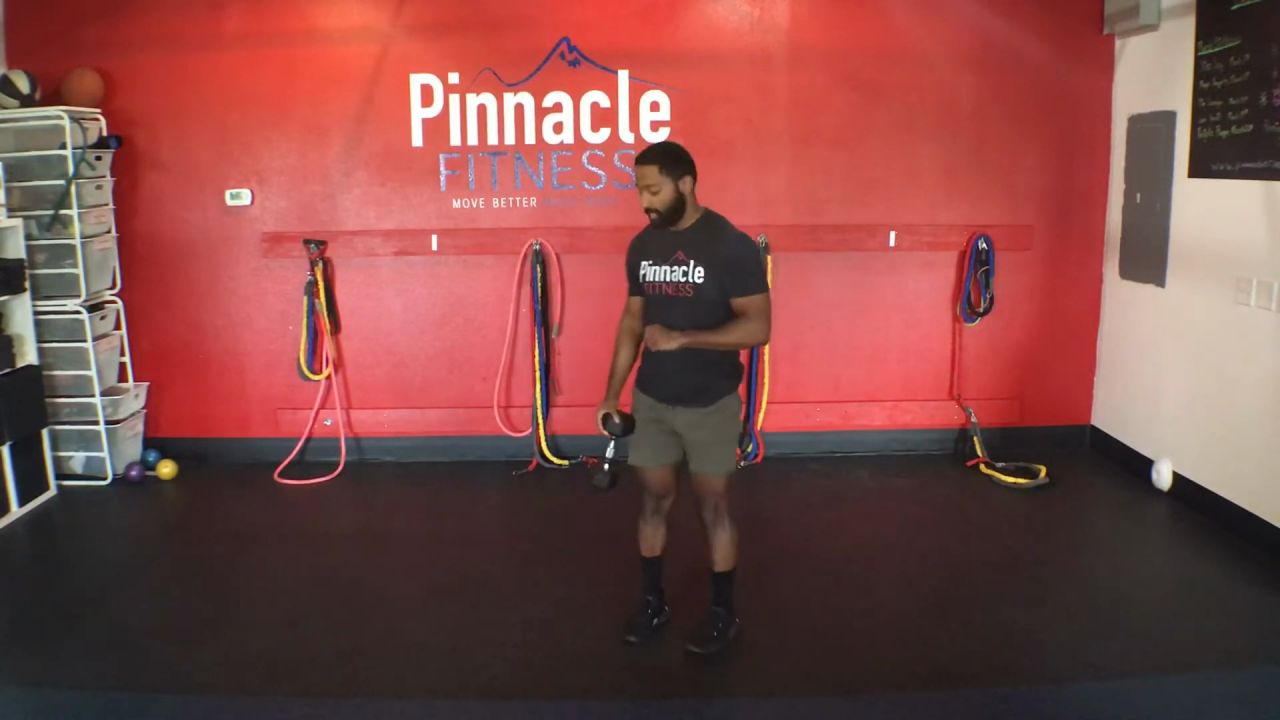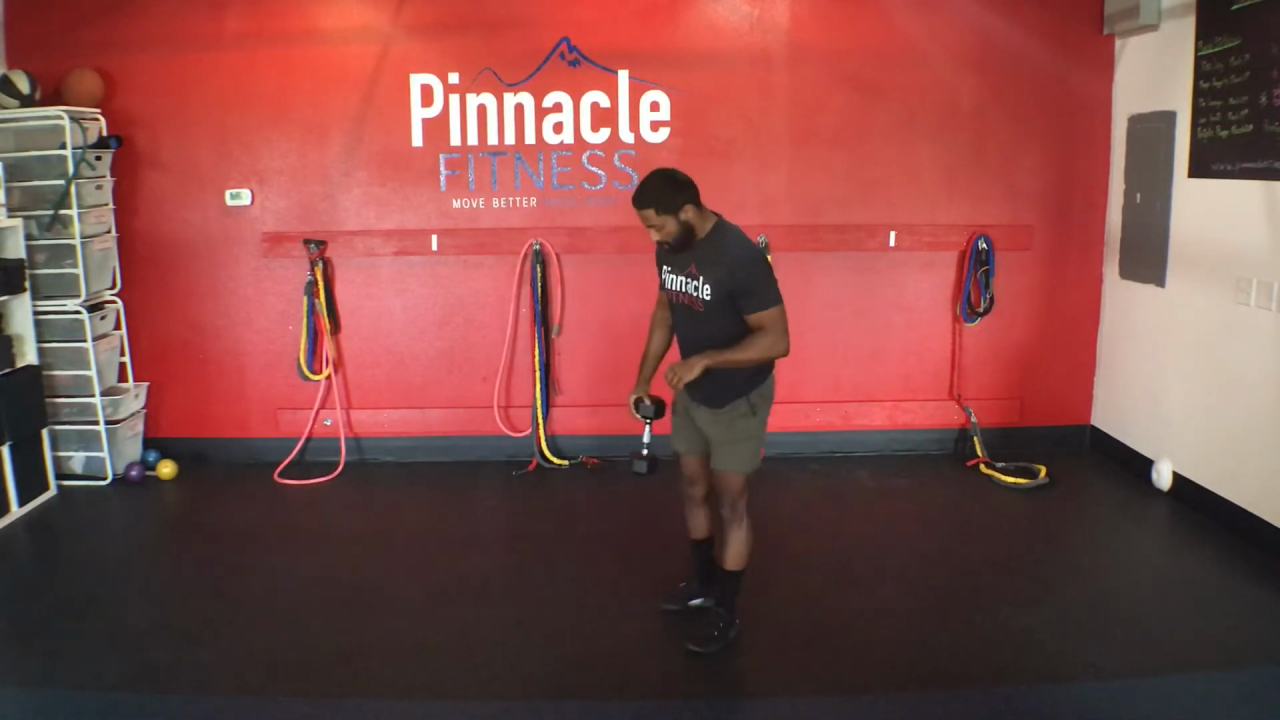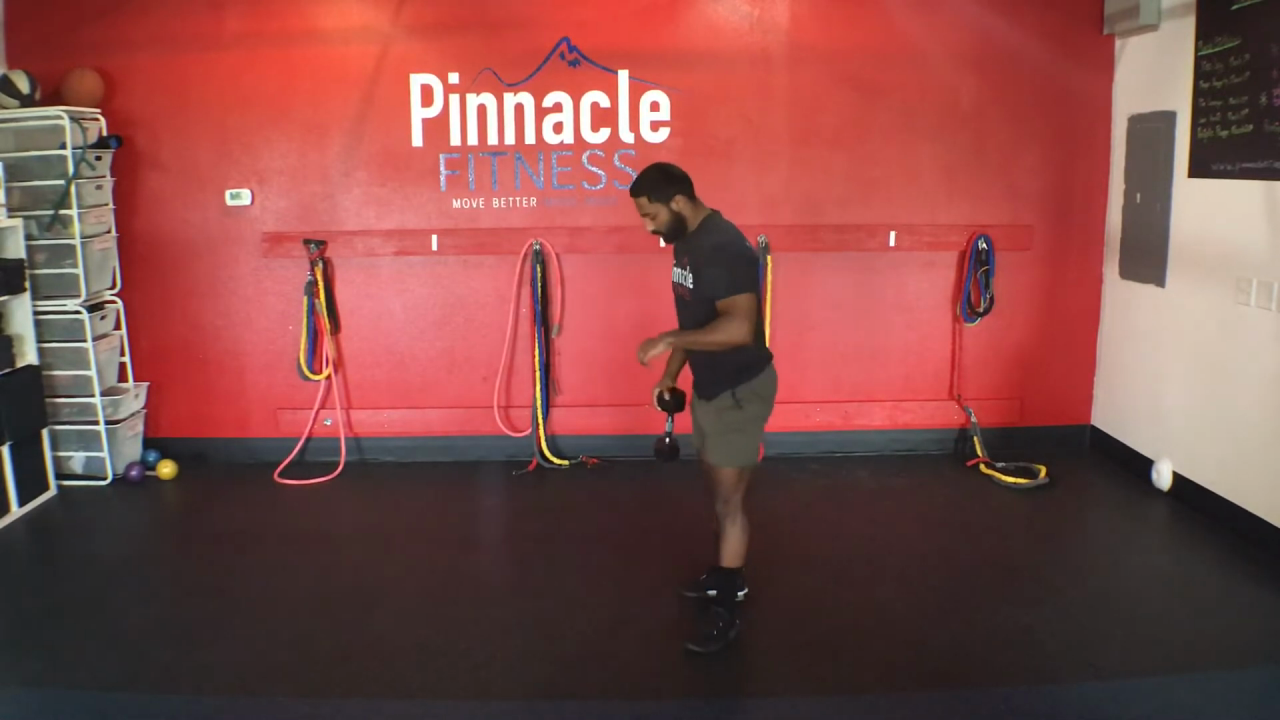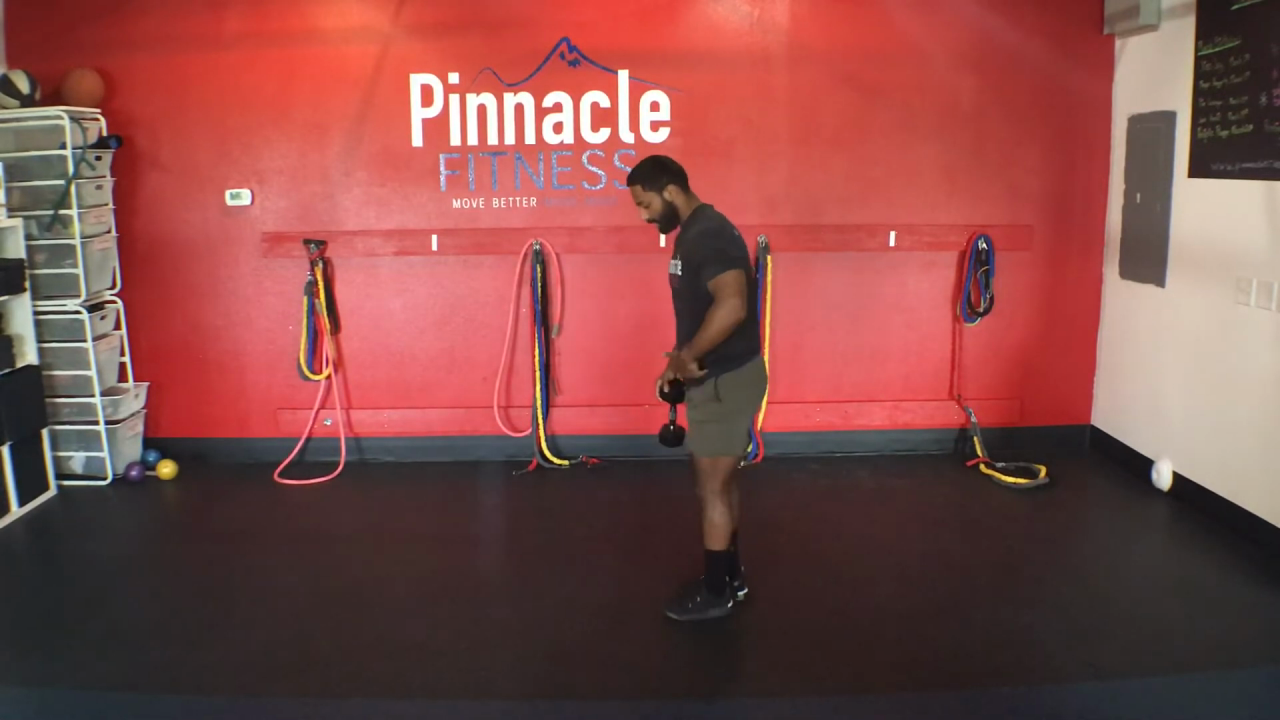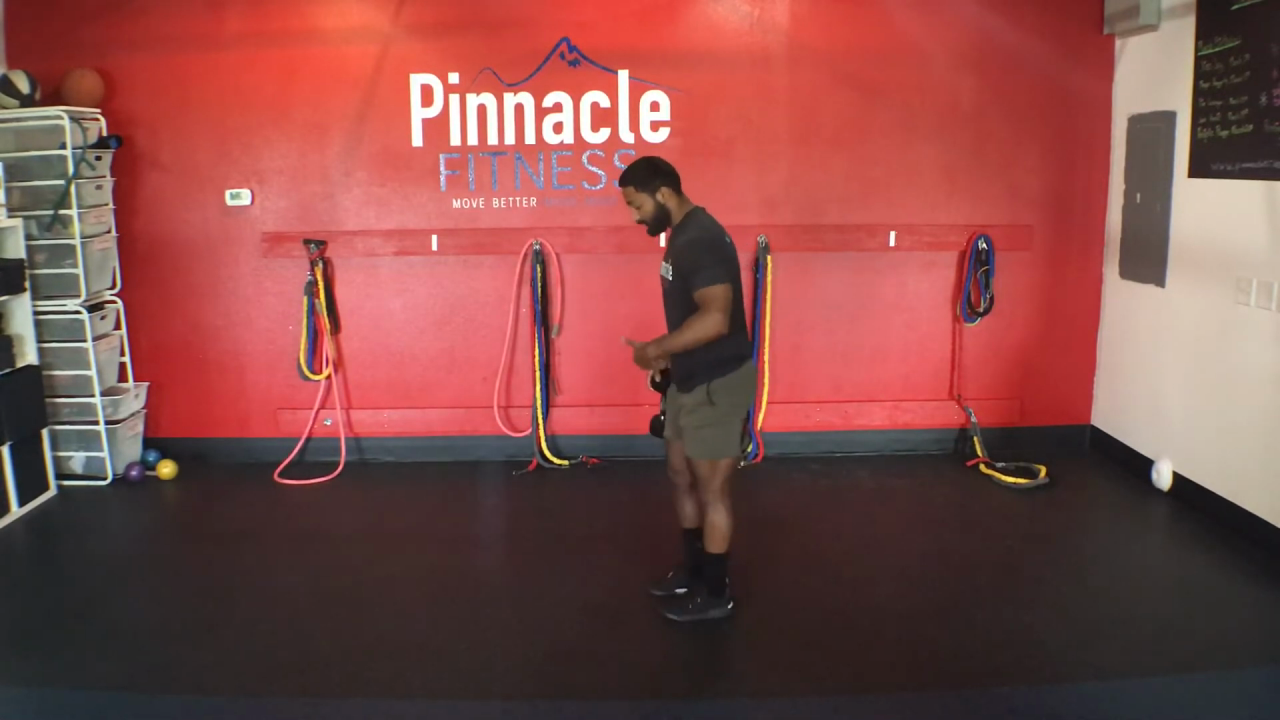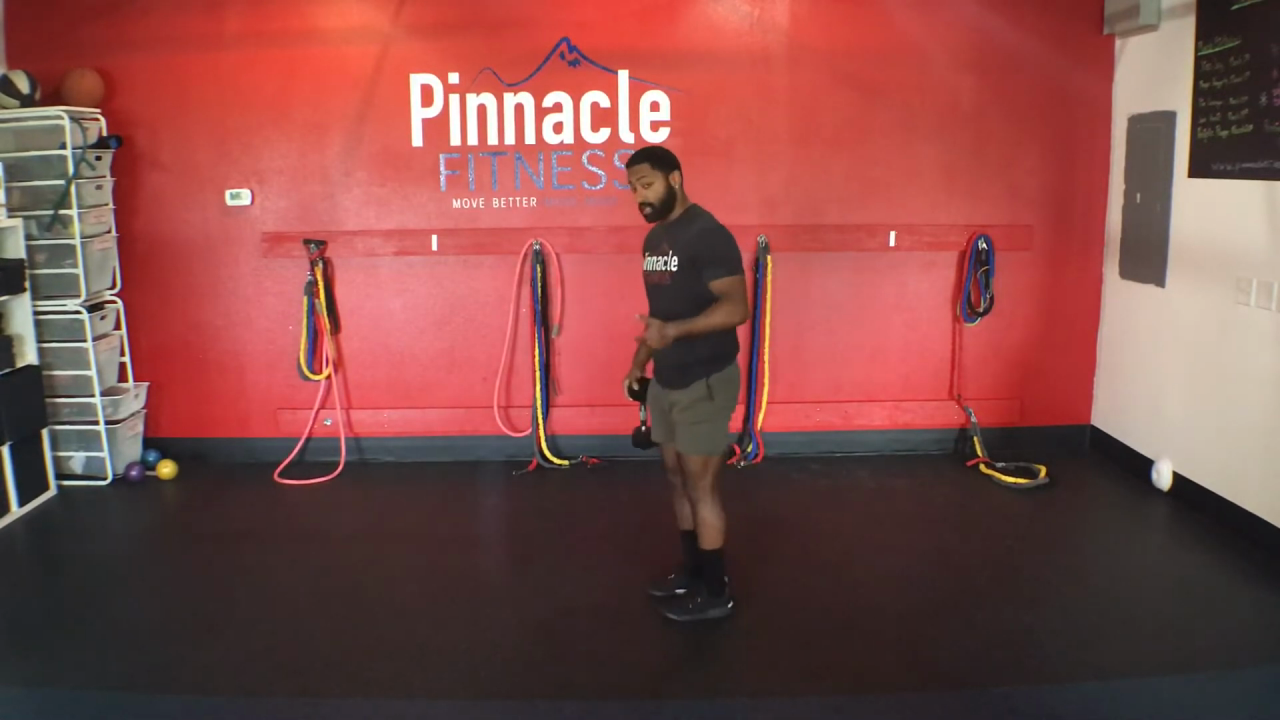
dt=0.4s
person 1, frame 1
left shoulder: (731, 246)
right shoulder: (642, 245)
left elbow: (758, 328)
right elbow: (632, 319)
left wrist: (682, 337)
right wrist: (612, 394)
left hip: (712, 402)
right hip: (652, 398)
left knee: (712, 507)
right knee: (655, 501)
left ankle: (723, 612)
right ankle: (653, 601)
person 1, frame 2
left shoulder: (741, 258)
right shoulder: (670, 248)
left elbow: (776, 340)
left wrist: (705, 360)
right wrist: (644, 378)
left hip: (738, 400)
right hip: (691, 394)
left knee: (730, 504)
right knee: (693, 489)
left ankle: (725, 612)
right ankle: (703, 581)
person 1, frame 3
left shoulder: (723, 248)
right shoulder: (685, 241)
left elbow: (740, 328)
left wrist: (669, 339)
right wrist: (671, 371)
left hip: (740, 390)
right hip: (709, 385)
left knee: (728, 500)
right knee: (717, 486)
left ankle: (726, 612)
right ankle: (728, 573)
person 1, frame 4
left shoulder: (708, 235)
right shoulder: (692, 232)
left elbow: (732, 305)
left wrist: (690, 355)
right wrist: (678, 362)
left hip: (728, 380)
right hip: (713, 376)
left knee: (711, 488)
right knee: (720, 481)
left ankle: (716, 591)
right ankle: (730, 574)
person 1, frame 5
left shoulder: (701, 240)
right shoulder: (683, 235)
left elbow: (715, 319)
left wrist: (655, 348)
right wrist: (667, 355)
left hip: (718, 383)
right hip: (690, 379)
left knee: (710, 489)
right knee: (683, 478)
left ankle: (715, 593)
right ankle: (694, 569)
person 1, frame 6
left shoulder: (707, 235)
right shoulder: (655, 237)
left elbow: (736, 308)
left wrist: (673, 331)
right wrist: (639, 361)
left hip: (705, 381)
right hip: (668, 379)
left knee: (701, 488)
right knee: (677, 479)
left ankle: (715, 592)
right ankle: (692, 571)
